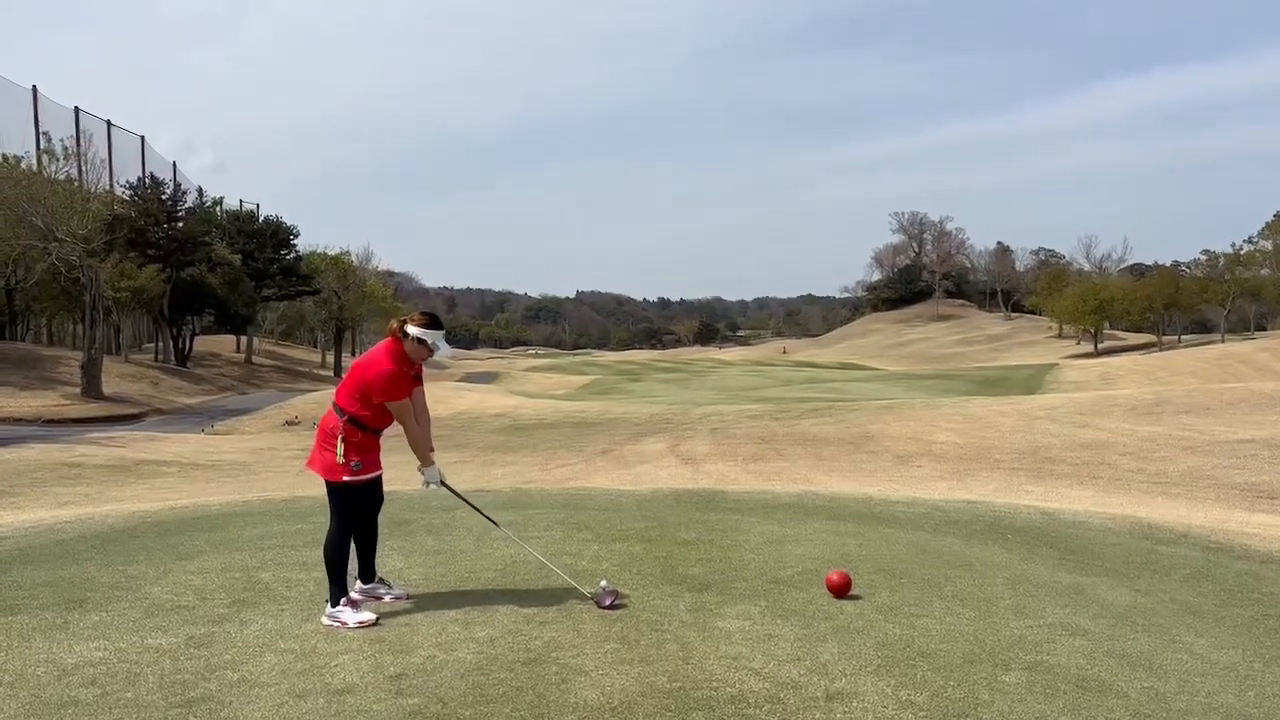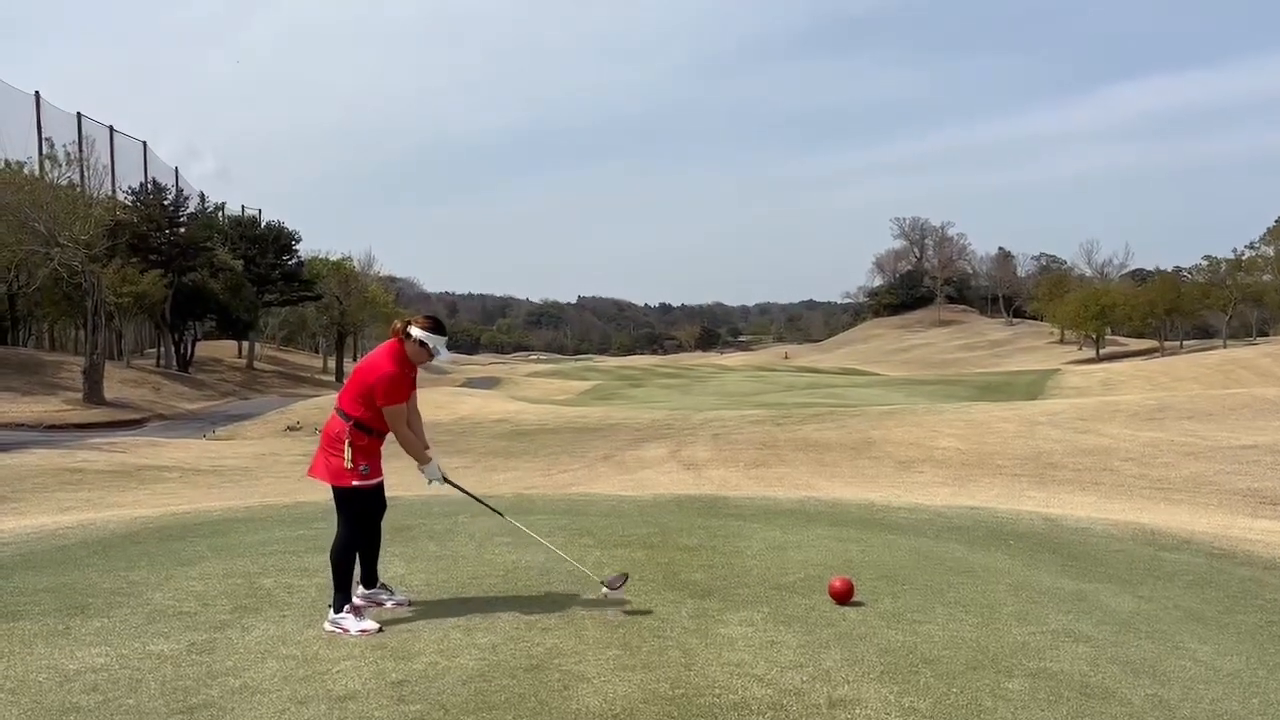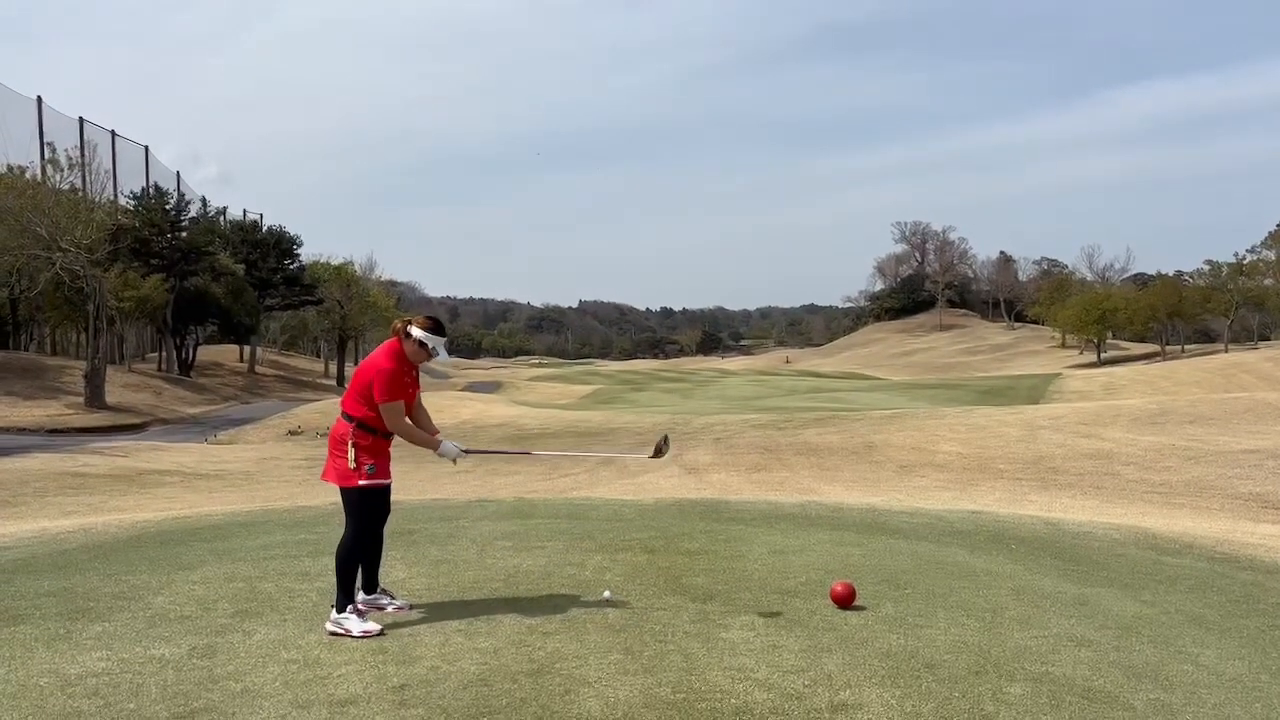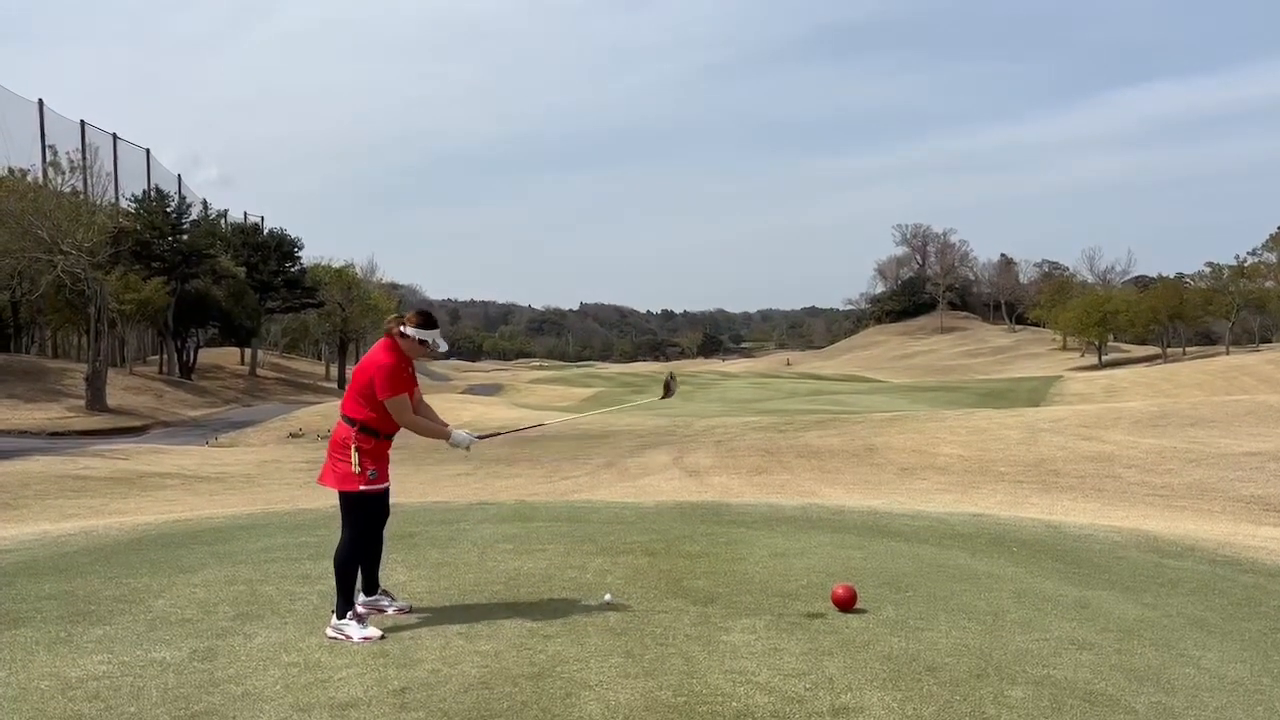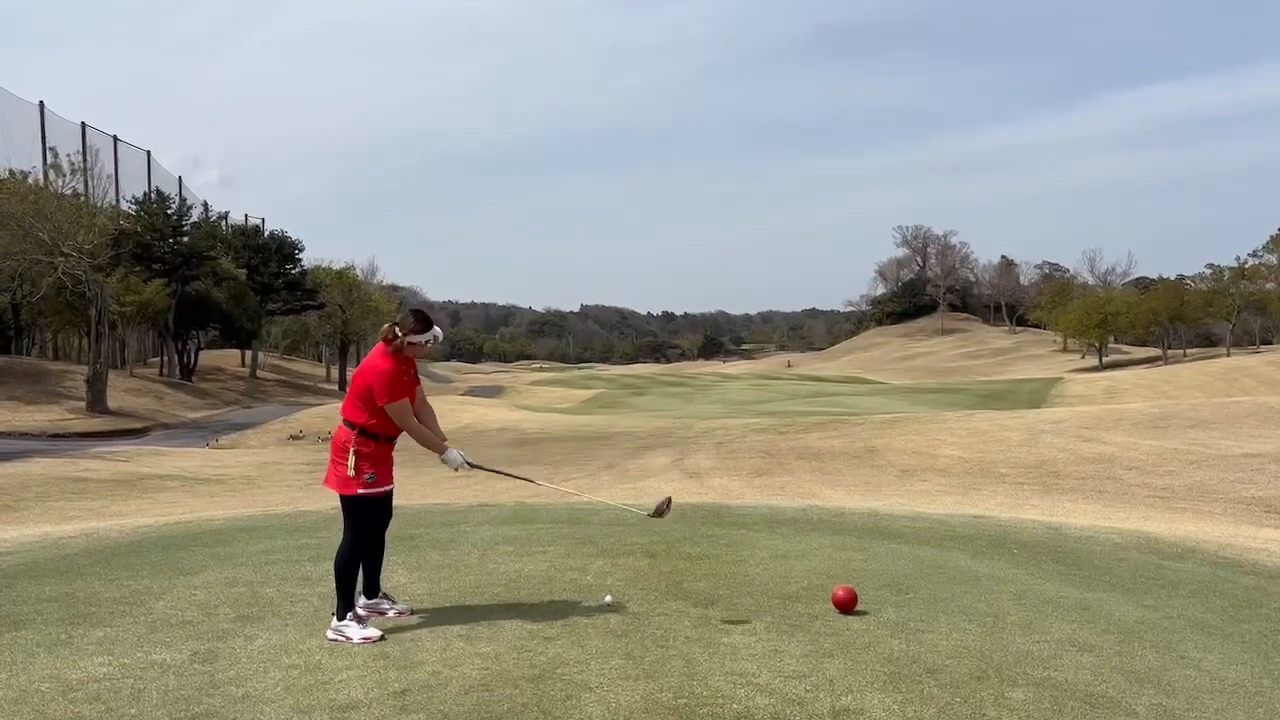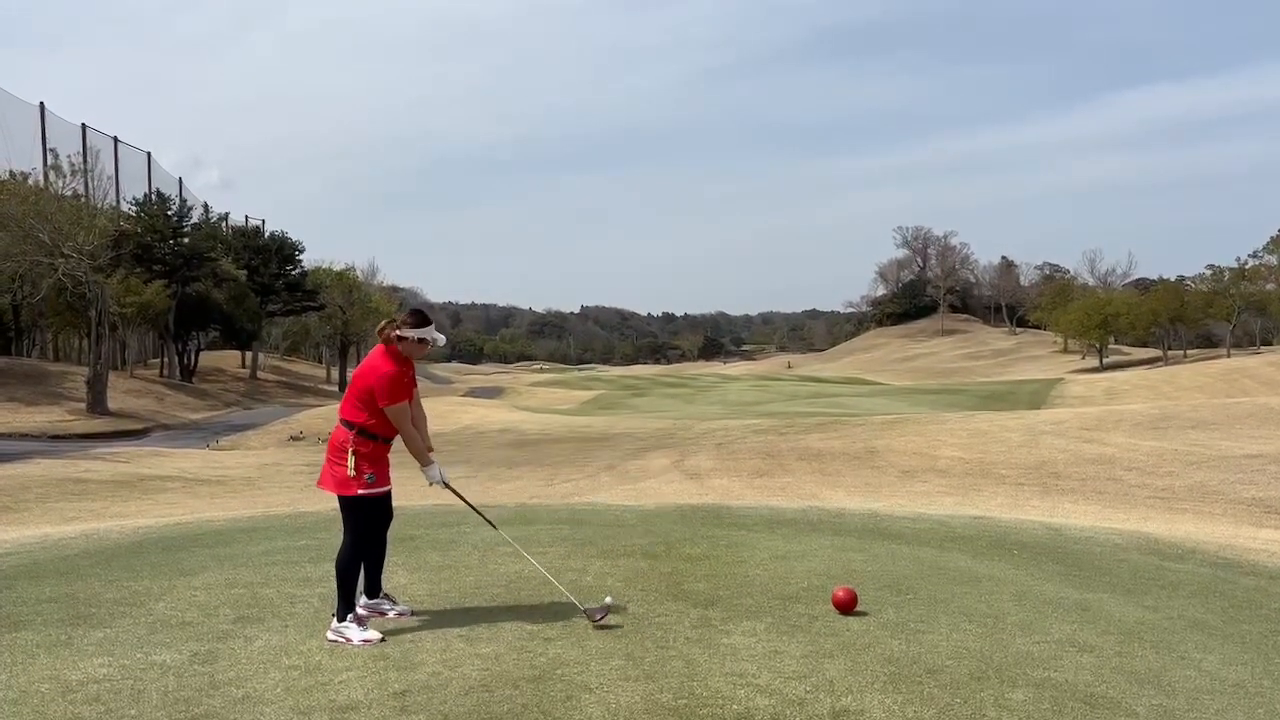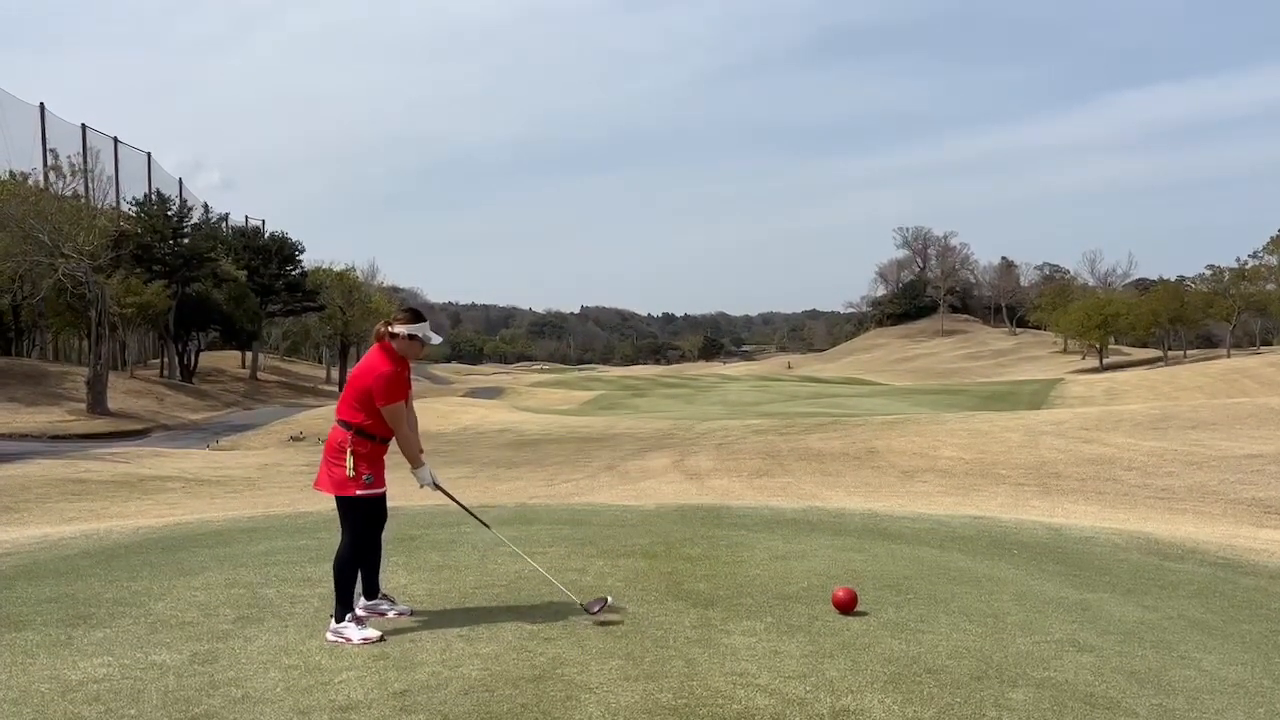
dt=0.3s
person 1, frame 1
left shoulder: (409, 357)
right shoulder: (386, 369)
left elbow: (420, 411)
right elbow: (409, 424)
left wrist: (430, 456)
right wrist: (427, 464)
left hip: (363, 438)
right hip: (343, 440)
left knee: (369, 510)
right knee: (344, 519)
left ankle: (367, 582)
right ankle: (336, 605)
person 1, frame 2
left shoulder: (406, 359)
right shoulder: (388, 370)
left elbow: (412, 412)
right elbow: (400, 429)
left wrist: (426, 454)
right wrist: (426, 463)
left hip: (364, 443)
right hip: (347, 445)
left knee: (373, 515)
right knee: (352, 524)
left ankle: (369, 587)
right ankle: (339, 611)
person 1, frame 3
left shoulder: (406, 361)
right shoulder: (385, 367)
left elbow: (415, 408)
right elbow: (396, 424)
left wrist: (440, 439)
right wrist: (437, 446)
left hip: (373, 446)
right hip: (355, 447)
left knee: (377, 519)
right knee: (358, 525)
left ankle: (370, 592)
right ankle: (341, 611)
person 1, frame 4
left shoulder: (402, 358)
right shoulder: (385, 364)
left elbow: (418, 404)
right elbow: (406, 419)
left wrist: (450, 430)
right wrist: (449, 436)
left hip: (372, 449)
right hip: (355, 450)
left knee: (375, 522)
right knee: (356, 530)
left ankle: (370, 594)
right ankle: (342, 618)
person 1, frame 5
left shoulder: (403, 359)
right shoulder: (384, 370)
left elbow: (422, 406)
right elbow: (408, 424)
left wrist: (444, 443)
right wrist: (444, 451)
left hip: (376, 450)
right hip: (358, 452)
left knee: (378, 524)
right knee: (357, 533)
left ankle: (371, 597)
right ankle: (342, 618)
person 1, frame 6
left shoulder: (401, 359)
right shoulder: (385, 371)
left elbow: (416, 410)
right elbow: (405, 428)
left wrist: (429, 453)
right wrist: (428, 465)
left hip: (371, 452)
right hip: (354, 453)
left knee: (380, 523)
right knee: (358, 534)
left ankle: (372, 597)
right ankle: (342, 620)
person 1, frame 7
left shoulder: (396, 360)
right shoulder: (384, 372)
left elbow: (409, 413)
right elbow: (401, 429)
left wrist: (420, 458)
right wrist: (418, 468)
left hip: (367, 452)
right hip: (352, 455)
left knee: (374, 525)
right knee: (355, 534)
left ankle: (370, 598)
right ankle: (342, 620)
